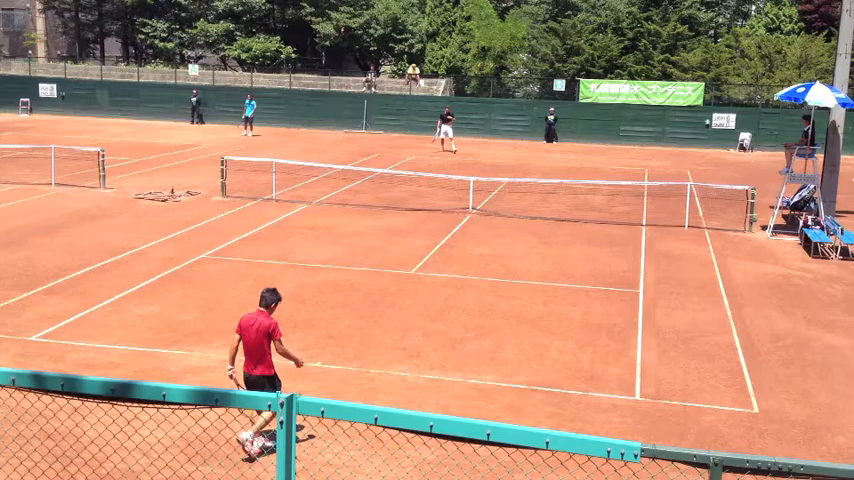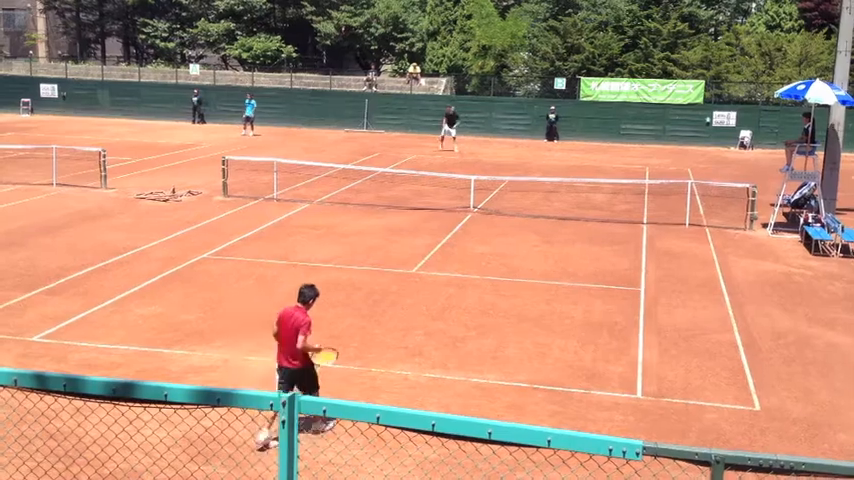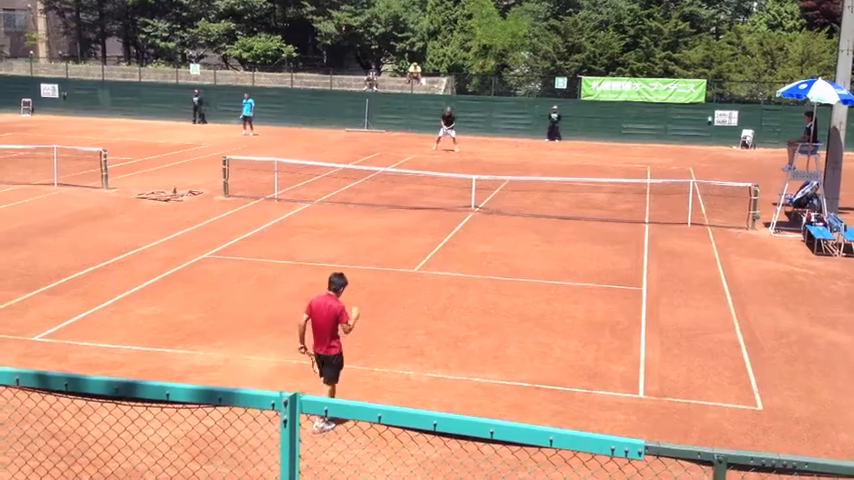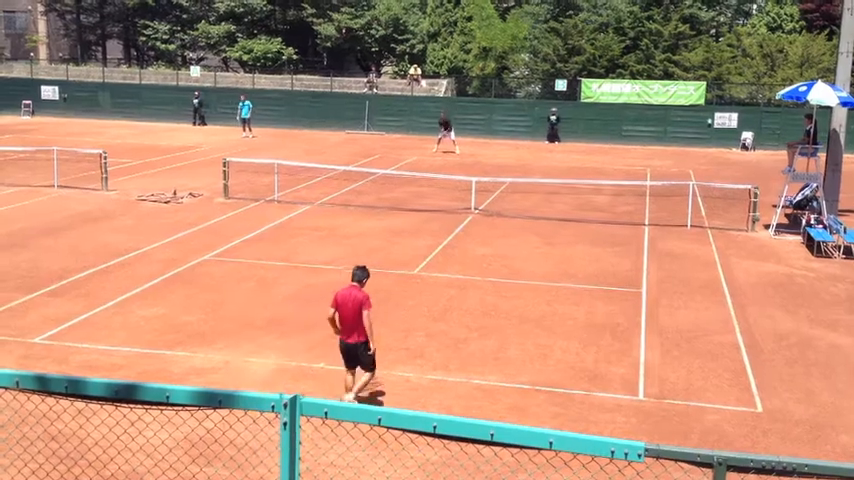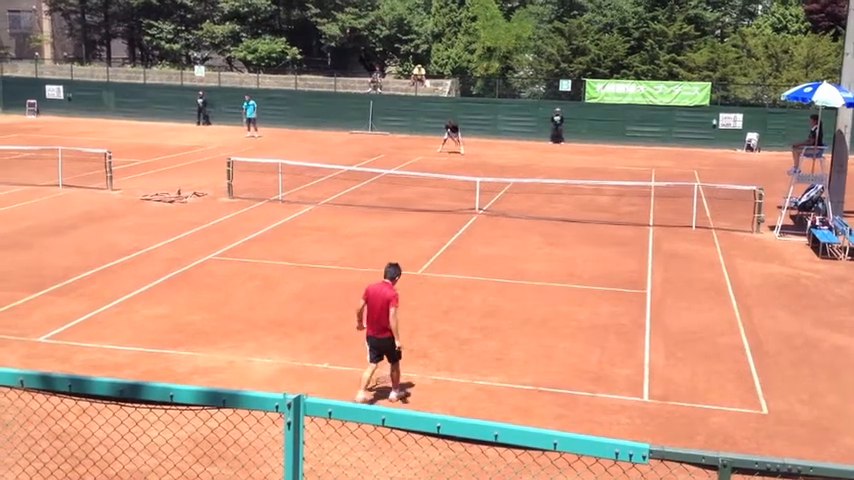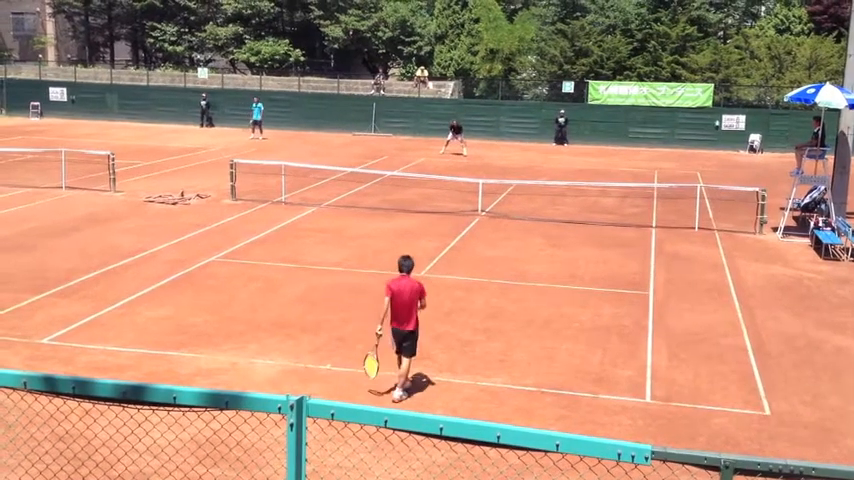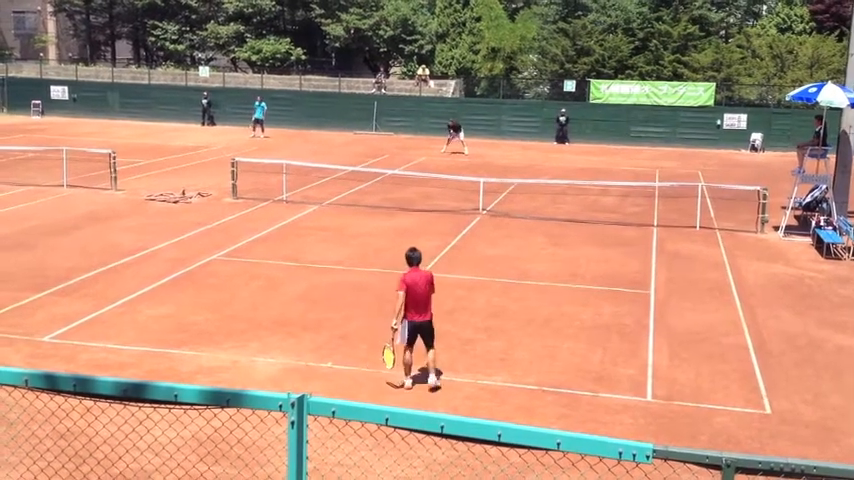
dt=0.4s
person 1, frame 1
left shoulder: (244, 319)
right shoulder: (271, 324)
left elbow: (234, 345)
right elbow: (280, 349)
left wrist: (231, 366)
right wrist: (296, 360)
left hip: (248, 373)
right hip: (265, 374)
left ankle: (257, 441)
right ankle: (248, 435)
person 1, frame 2
left shoulder: (284, 312)
right shoulder: (305, 320)
left elbow: (275, 334)
right elbow: (300, 346)
right wrist: (315, 348)
left hip: (283, 365)
right hip: (300, 366)
right knee: (313, 395)
left ankle: (264, 435)
right ankle: (318, 424)
person 1, frame 3
left shoulder: (314, 301)
right shoulder: (339, 307)
left elbow: (302, 323)
right elbow: (346, 330)
left wrist: (301, 343)
right wrist: (355, 317)
left hip: (318, 351)
right hip: (333, 352)
left knee: (329, 379)
right knee: (328, 385)
right ankle: (320, 422)
person 1, frame 4
left shoulder: (339, 294)
right shoulder: (363, 296)
left elbow: (330, 316)
right elbow: (366, 320)
left wrist: (336, 329)
right wrist: (372, 342)
left hip: (344, 341)
right hip: (360, 341)
left knee: (350, 371)
right knee: (370, 372)
left ankle: (350, 402)
right ankle: (351, 396)
person 1, frame 5
left shoulder: (370, 288)
right shoulder: (392, 293)
left elbow: (360, 309)
right elbow: (392, 319)
left wrist: (359, 322)
right wrist: (397, 339)
left hip: (371, 335)
right hip: (386, 336)
left knee: (372, 364)
right knee: (394, 363)
left ankle: (362, 393)
right ankle: (395, 392)
person 1, frame 6
left shoulder: (391, 284)
right shoulder: (417, 285)
left elbow: (386, 306)
right elbow: (423, 305)
left wrist: (380, 325)
left hip: (396, 327)
right hip: (411, 328)
left knee: (400, 355)
right knee: (406, 359)
left ankle: (404, 382)
right ankle: (398, 391)
person 1, frame 7
left shoulder: (405, 278)
right shoulder: (428, 275)
left elbow: (400, 299)
left wrist: (395, 319)
left hip: (410, 320)
right hip: (426, 319)
left knee: (408, 349)
right knee: (430, 348)
left ankle: (408, 379)
right ankle: (432, 377)
